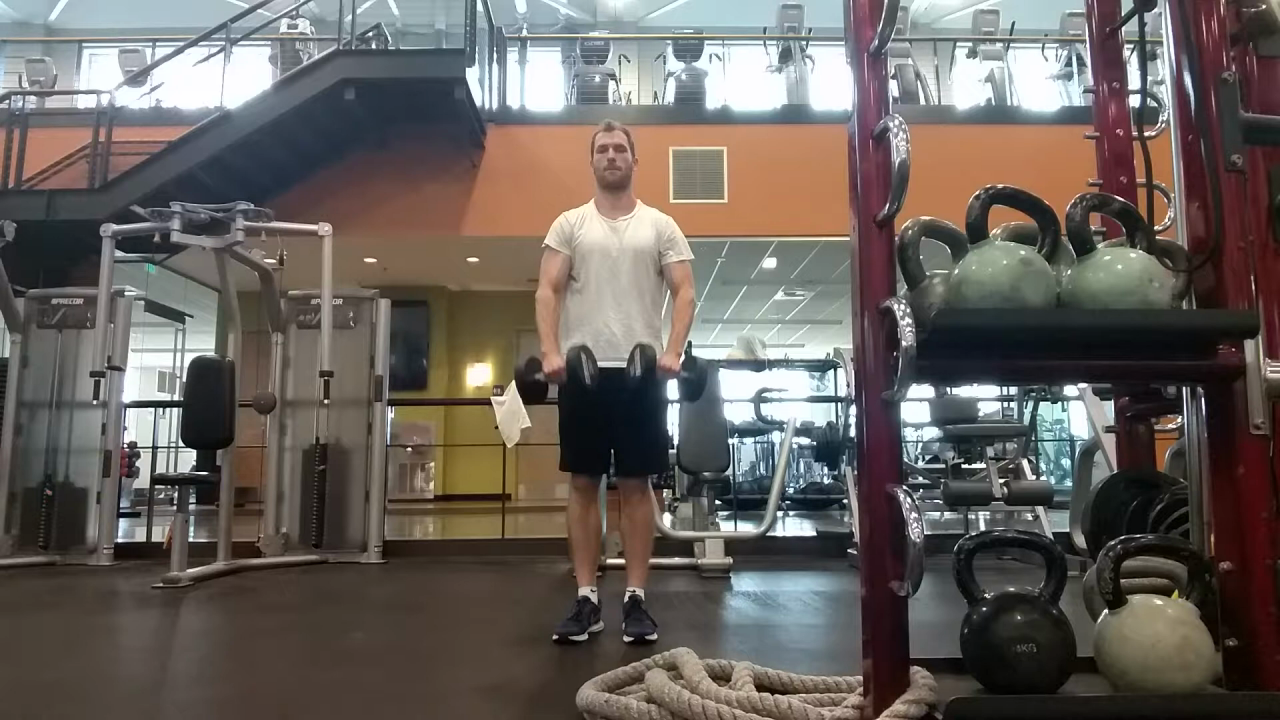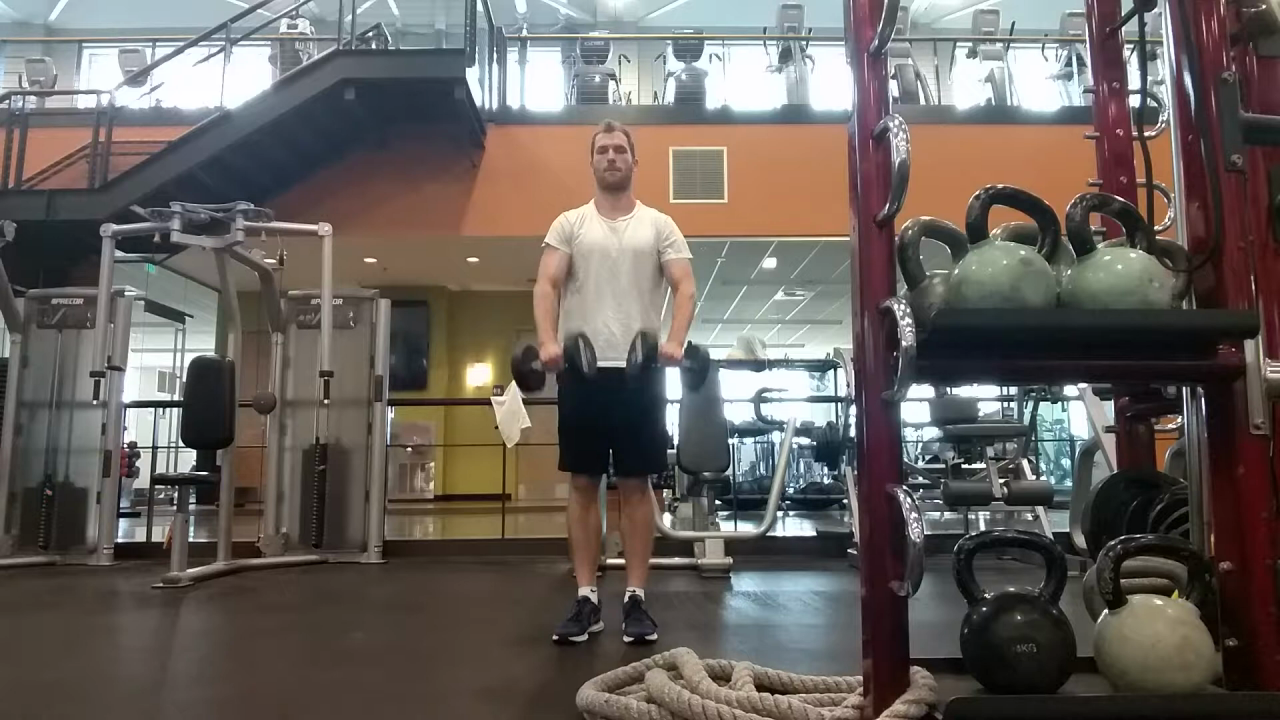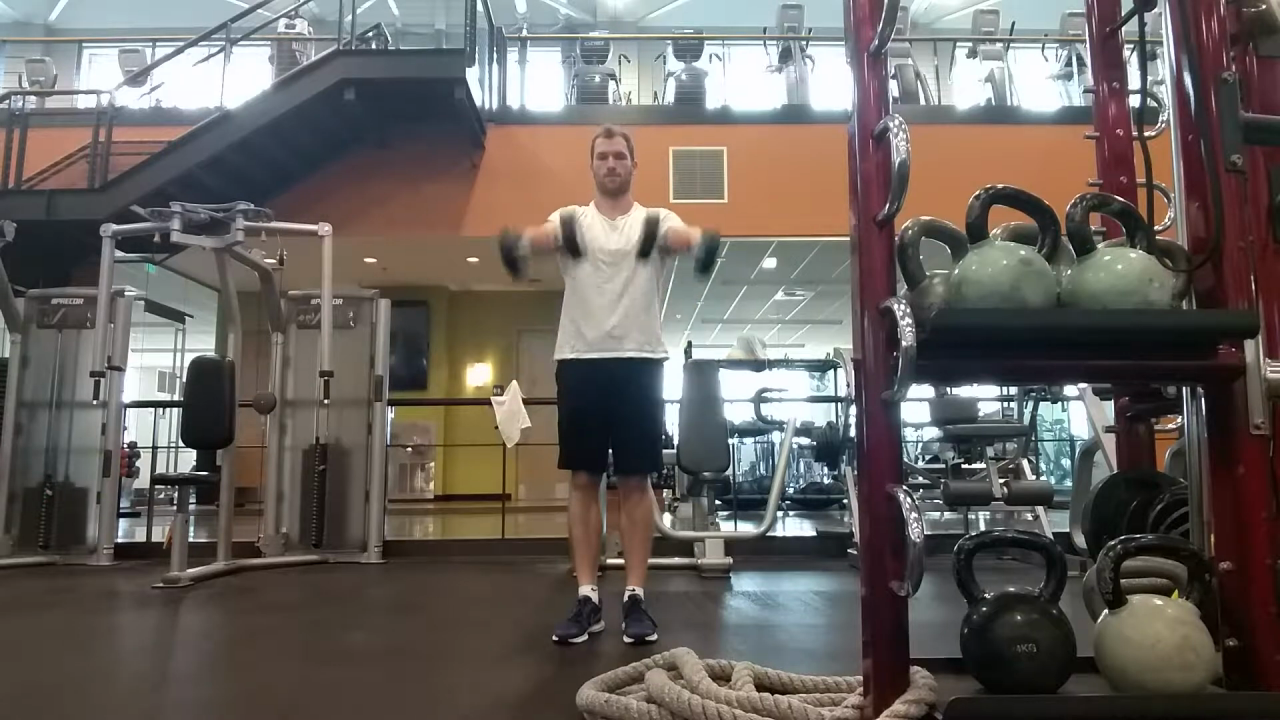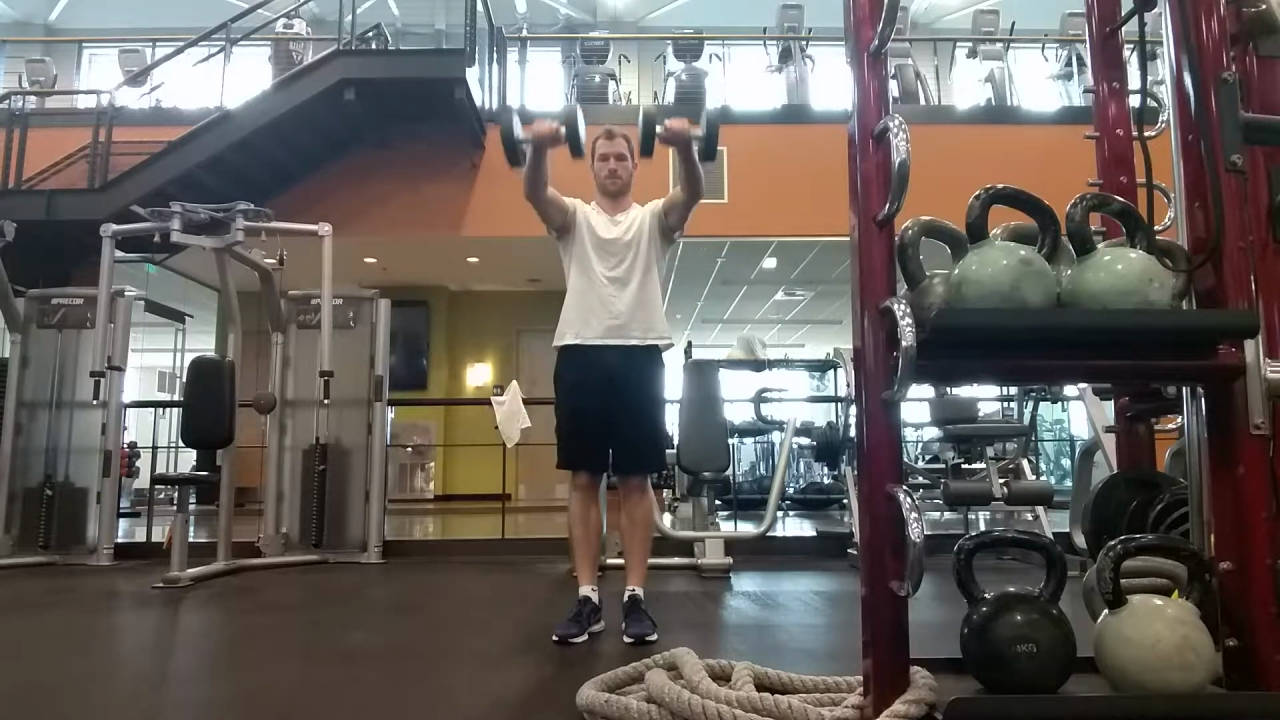
dt=0.3s
person 1, frame 1
left shoulder: (660, 225)
right shoulder: (569, 223)
left elbow: (684, 292)
right elbow: (548, 291)
left wrist: (672, 351)
right wrist: (551, 351)
left knee: (636, 484)
right knee: (583, 483)
left ankle: (635, 598)
right ankle: (586, 599)
person 1, frame 2
left shoulder: (659, 224)
right shoulder: (570, 223)
left elbow: (684, 284)
right elbow: (547, 283)
left wrist: (677, 335)
right wrist: (548, 337)
left hip: (640, 370)
right hip: (581, 369)
left knee: (636, 484)
right knee: (583, 483)
left ankle: (635, 599)
right ankle: (586, 599)
person 1, frame 3
left shoulder: (656, 219)
right shoulder: (572, 219)
left elbow: (685, 237)
right elbow: (542, 235)
left wrist: (688, 238)
right wrist: (535, 237)
left hip: (639, 361)
right hip: (581, 360)
left knee: (635, 481)
right knee: (584, 480)
left ankle: (635, 597)
right ankle: (587, 598)
person 1, frame 4
left shoulder: (655, 219)
right shoulder: (573, 217)
left elbow: (692, 191)
right elbow: (534, 192)
left wrist: (684, 147)
right wrist: (539, 148)
left hip: (638, 354)
right hip: (580, 353)
left knee: (635, 480)
right knee: (584, 479)
left ankle: (634, 597)
right ankle: (587, 597)
